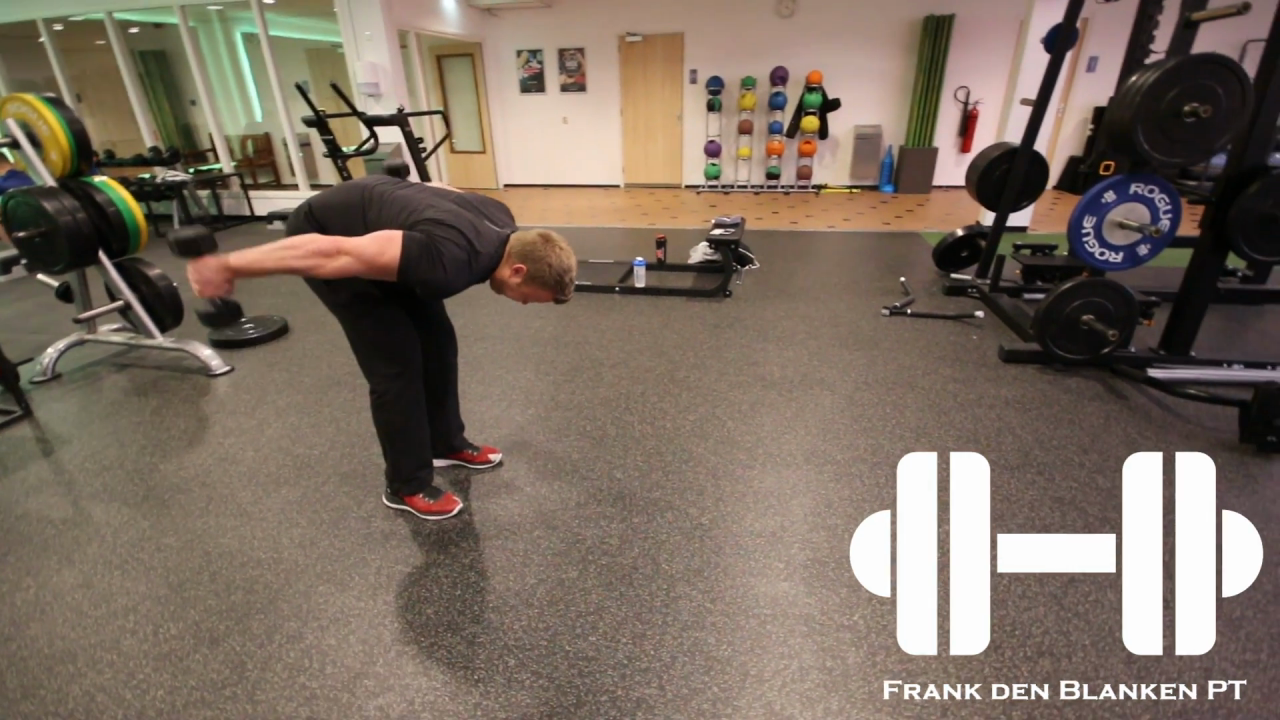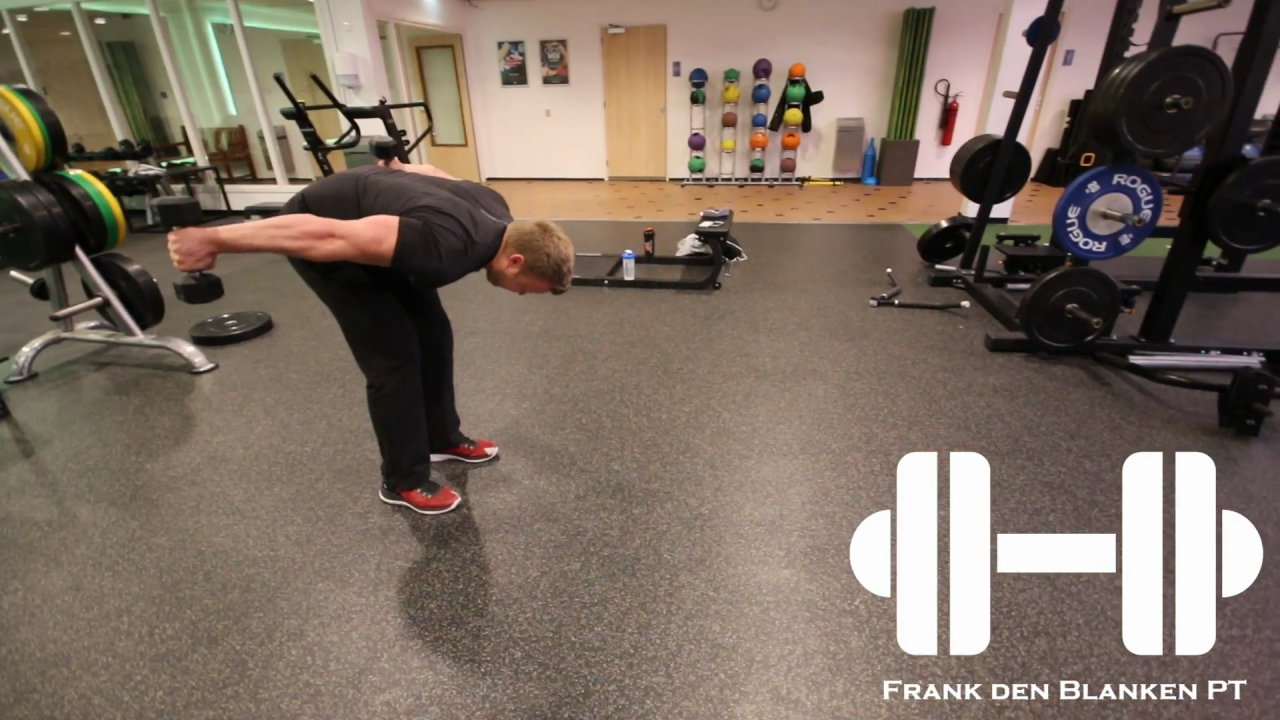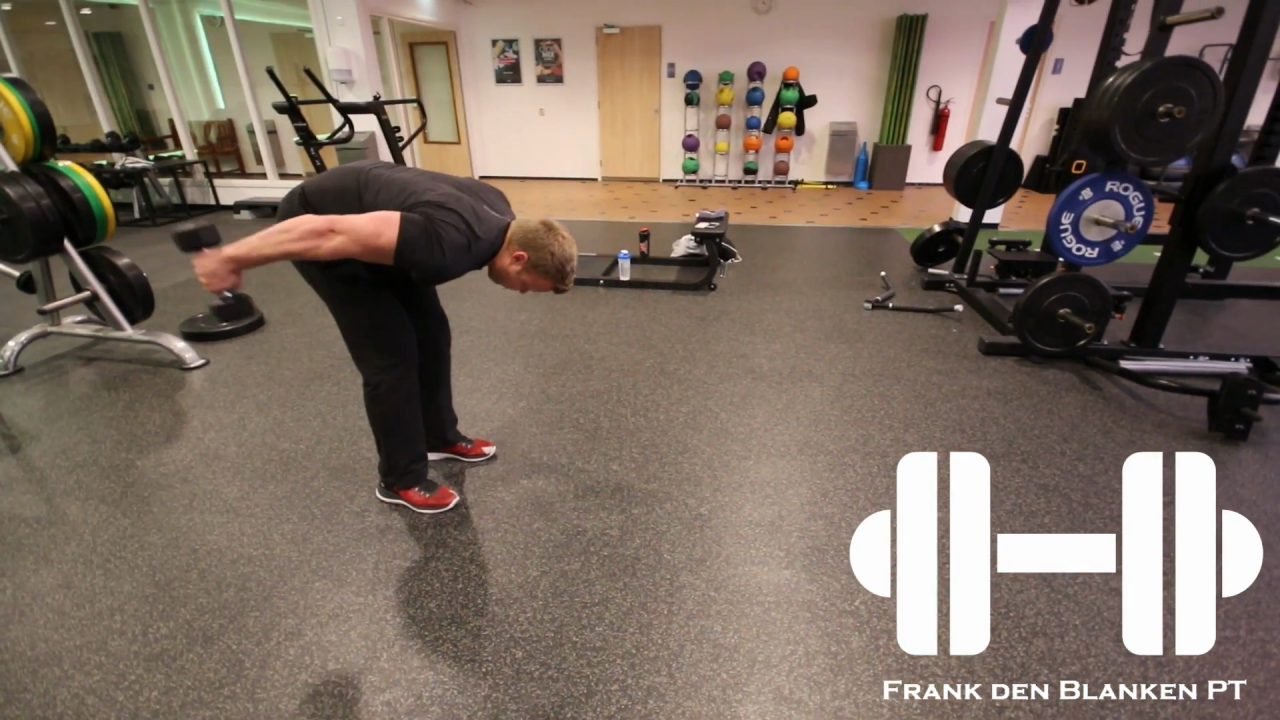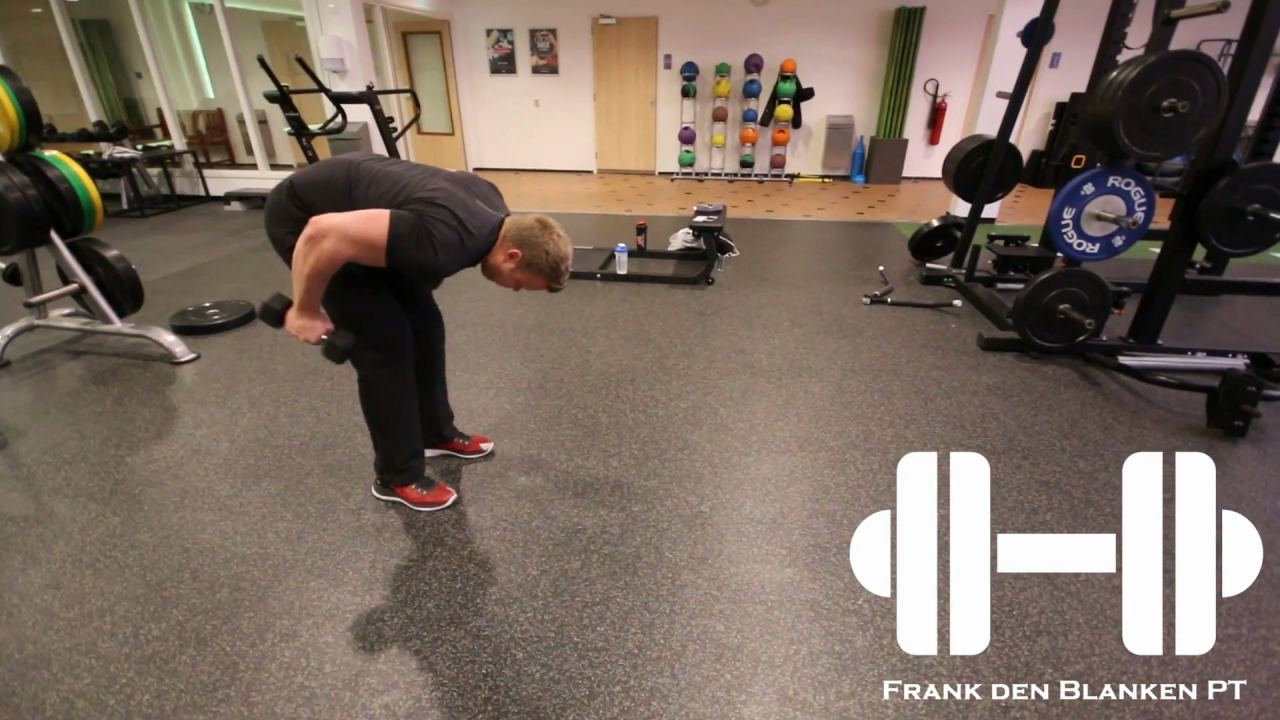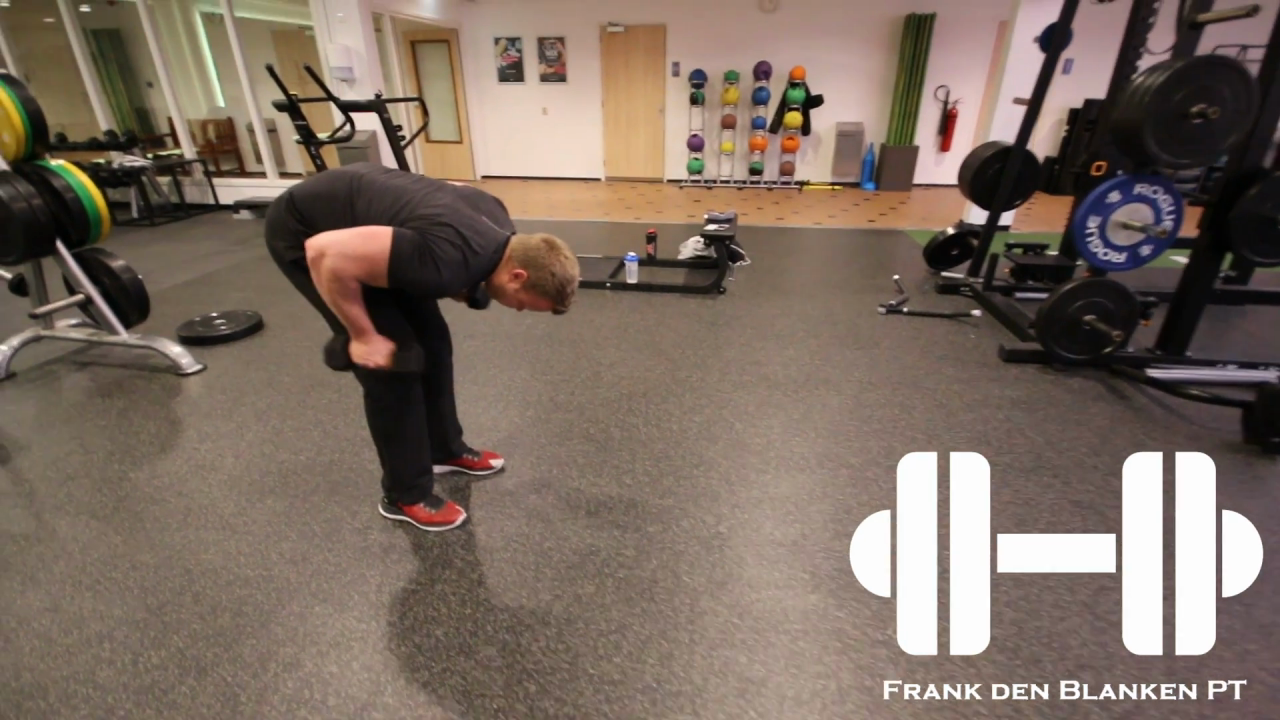
dt=0.4s
person 1, frame 1
left shoulder: (501, 225)
right shoulder: (449, 263)
left elbow: (438, 189)
right elbow: (332, 253)
left wrist: (407, 187)
right wrist: (228, 268)
left hip: (370, 214)
right hip: (327, 233)
left knee: (437, 341)
right knee: (397, 361)
left ankle: (447, 444)
right ankle: (407, 486)
person 1, frame 2
left shoulder: (495, 214)
right shoulder: (445, 250)
left elbow: (424, 170)
right elbow: (325, 235)
left wrist: (394, 167)
right wrist: (213, 241)
left hip: (363, 212)
right hip: (319, 228)
left knee: (433, 333)
right knee: (395, 355)
left ankle: (442, 439)
right ankle: (404, 481)
person 1, frame 3
left shoulder: (499, 213)
right shoulder: (448, 247)
right elbow: (328, 232)
right wrist: (230, 261)
left hip: (359, 205)
right hip: (322, 219)
left knee: (430, 333)
right knee: (392, 352)
left ankle: (440, 437)
right ankle: (401, 480)
person 1, frame 4
left shoulder: (492, 210)
right shoulder: (442, 244)
right elbow: (325, 233)
right wrist: (306, 311)
left hip: (352, 199)
right hip: (302, 215)
left knee: (424, 327)
right knee: (387, 345)
left ankle: (435, 434)
right ankle: (398, 477)
person 1, frame 5
left shoulder: (497, 225)
right shoulder: (446, 262)
left elbow: (452, 188)
right elbow: (325, 252)
right wrist: (364, 337)
left hip: (352, 206)
right hip: (303, 230)
left knee: (430, 340)
right knee: (395, 358)
left ankle: (445, 449)
right ankle: (406, 495)
